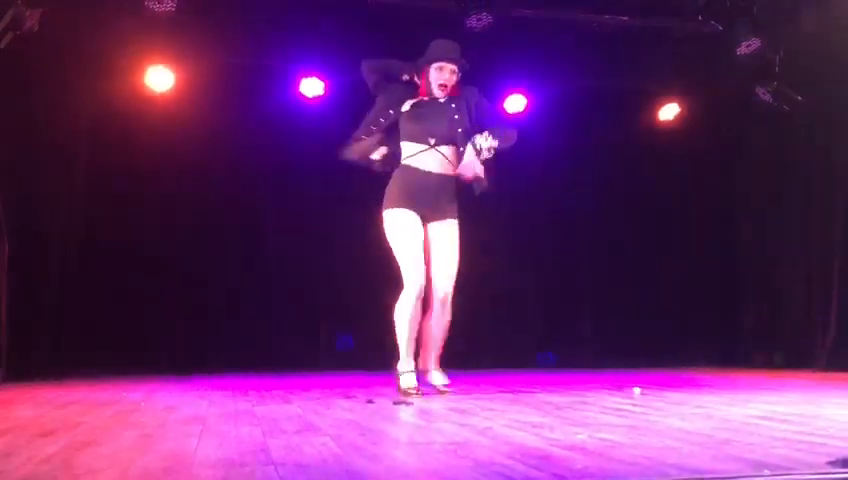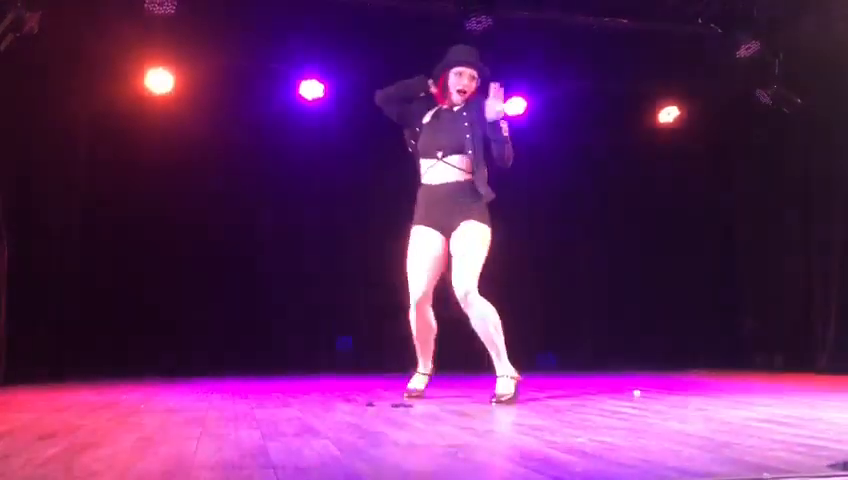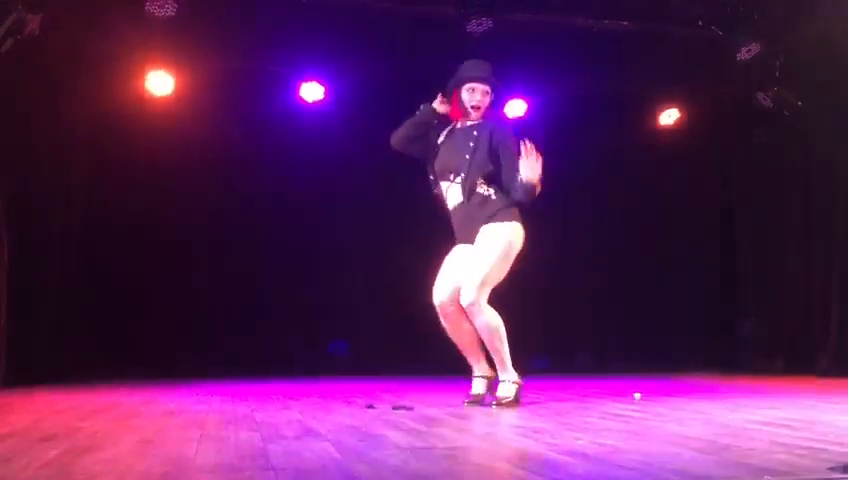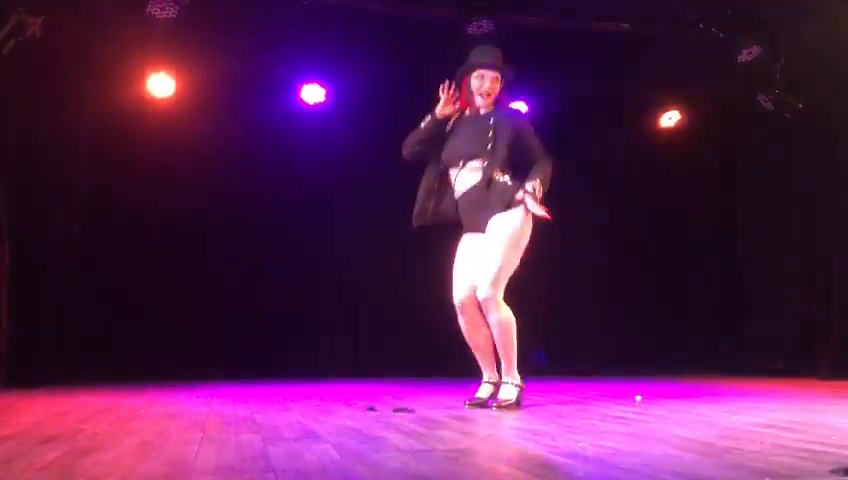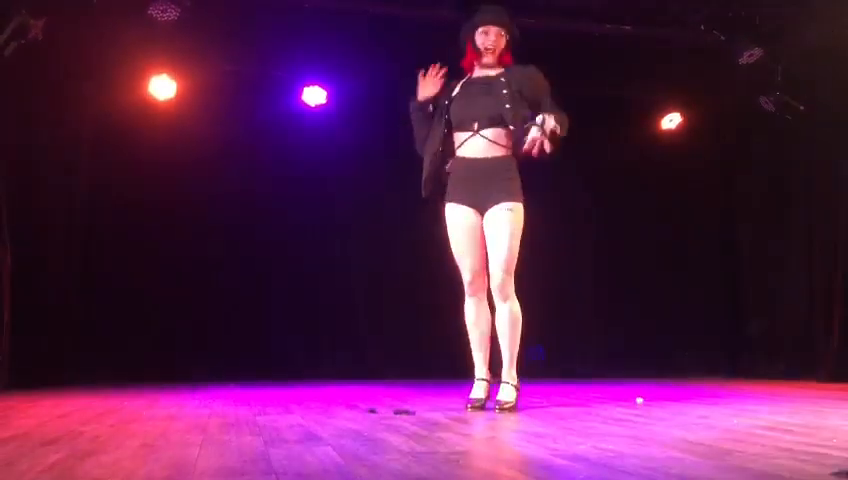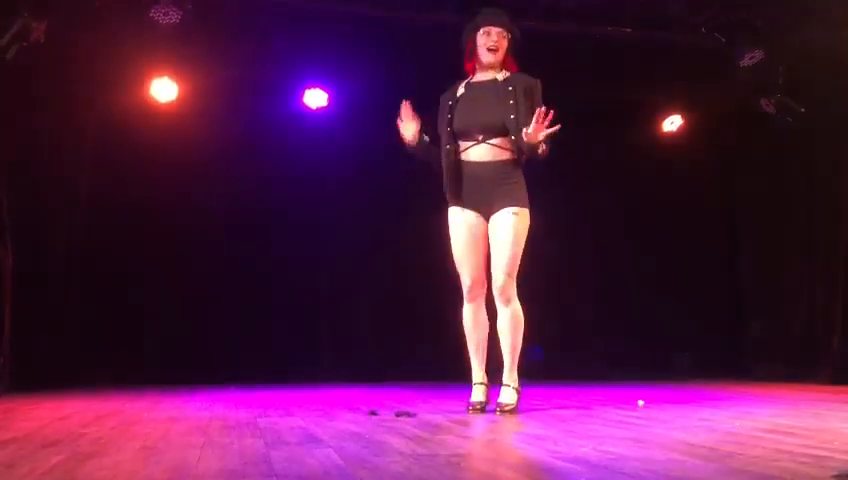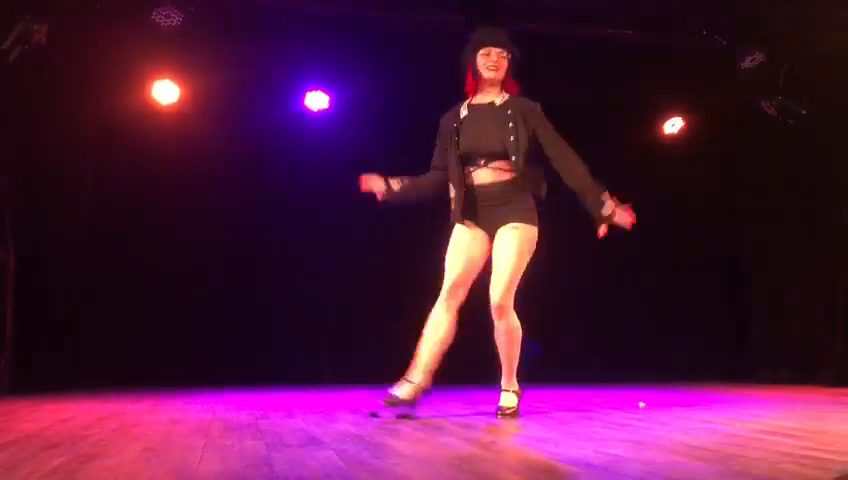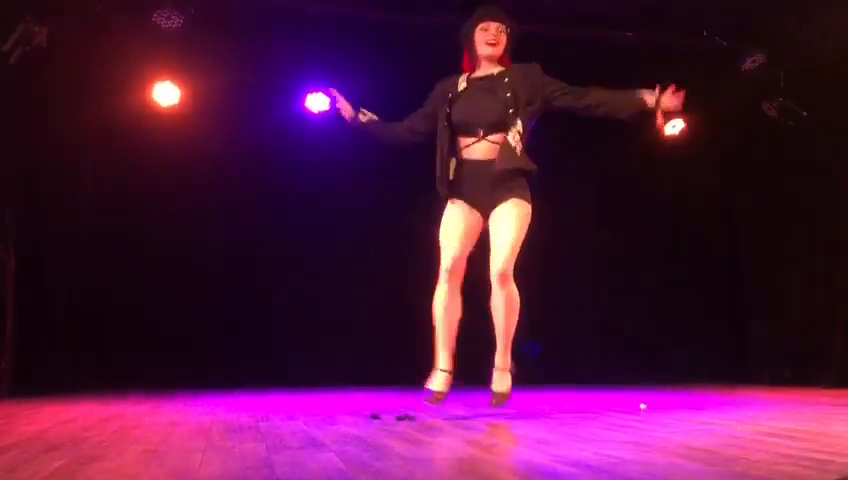
dt=0.2s
person 1, frame 1
left shoulder: (467, 102)
right shoulder: (404, 101)
left elbow: (507, 134)
right elbow: (370, 68)
left wrist: (480, 148)
right wrist: (409, 76)
left hip: (443, 202)
right hip: (404, 196)
left knee: (444, 291)
right knee: (415, 283)
left ankle: (430, 364)
right ankle: (406, 367)
person 1, frame 2
left shoulder: (479, 110)
right shoulder: (424, 111)
left elbow: (504, 158)
right elbow: (383, 98)
left wrist: (496, 120)
right wrist: (426, 87)
left hip: (467, 210)
right hip: (428, 213)
left knee: (466, 292)
right knee: (419, 294)
left ankle: (505, 372)
right ankle: (423, 369)
person 1, frame 3
left shoulder: (496, 129)
right shoulder: (442, 133)
left elbow: (514, 187)
right elbow: (398, 142)
left wrist: (529, 179)
right wrist: (434, 110)
left hip: (498, 222)
right hip: (466, 233)
left knee: (471, 297)
right knee: (443, 300)
left ankle: (508, 377)
right ankle: (481, 372)
person 1, frame 4
left shoulder: (509, 118)
right shoulder: (452, 126)
left elbow: (541, 161)
right elbow: (410, 152)
left wrist: (531, 192)
right wrist: (437, 117)
left hip: (506, 212)
right hip: (472, 225)
left knee: (487, 293)
right knee: (463, 301)
left ankle: (511, 379)
right ankle: (490, 378)
person 1, frame 5
left shoulder: (522, 78)
right shoulder: (454, 88)
left elbow: (556, 119)
right elbow: (427, 144)
left wrist: (542, 129)
right wrist: (424, 102)
left hip: (501, 189)
right hip: (460, 191)
left knee: (501, 283)
right knee: (472, 284)
left ankle: (509, 380)
right ankle: (482, 379)
person 1, frame 6
left shoulder: (524, 86)
right shoulder: (453, 95)
left elbow: (531, 149)
right elbow: (444, 155)
left wrist: (533, 141)
right wrist: (414, 139)
left hip: (507, 192)
right hip: (464, 195)
left knee: (503, 287)
right knee: (472, 289)
left ankle: (509, 383)
right ankle: (478, 382)
person 1, frame 7
left shoulder: (524, 108)
right shoulder: (454, 119)
left elbow: (562, 156)
right elbow: (441, 177)
left wrist: (603, 205)
right wrist: (390, 187)
left hip: (515, 211)
right hip: (472, 216)
left knee: (500, 301)
right knee: (450, 292)
left ankle: (510, 388)
right ankle: (416, 379)
person 1, frame 8
left shoulder: (525, 78)
right shoulder: (449, 89)
left elbow: (584, 100)
right elbow: (409, 130)
left wrist: (644, 100)
right wrist: (359, 117)
left hip: (508, 188)
right hip: (463, 191)
left knee: (501, 272)
right knee: (449, 268)
left ankle: (502, 364)
right ankle: (442, 367)
